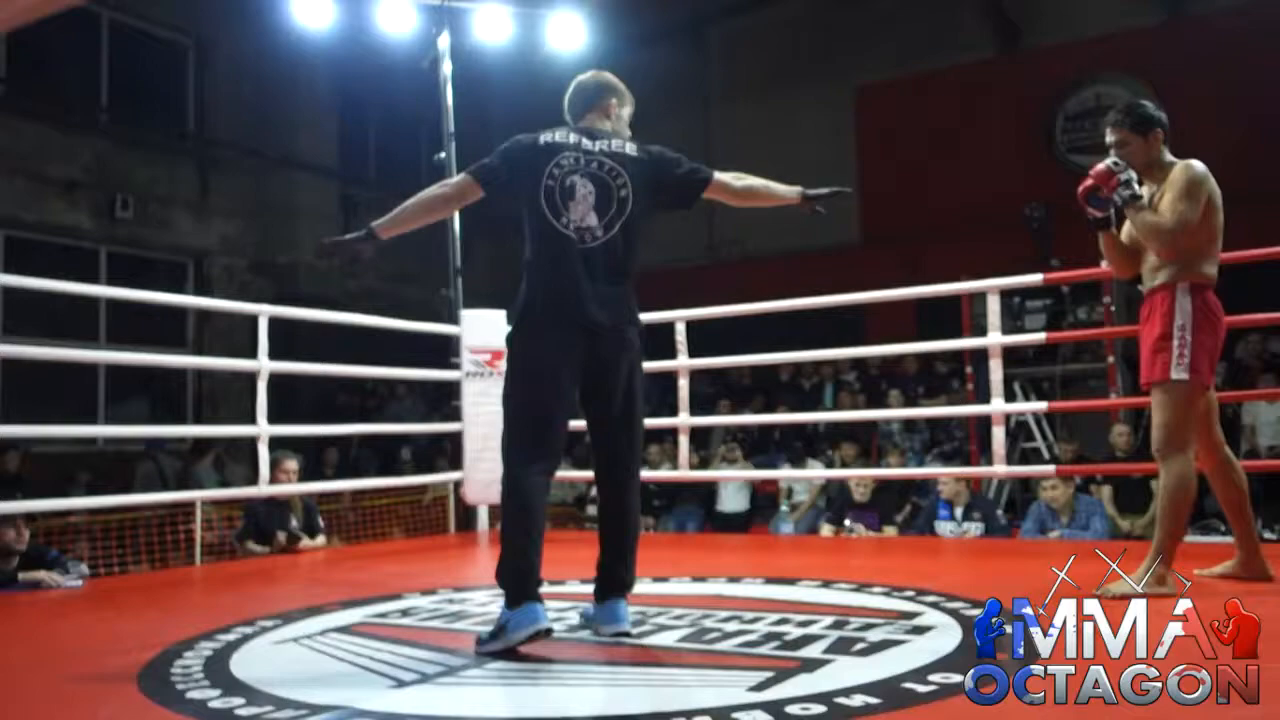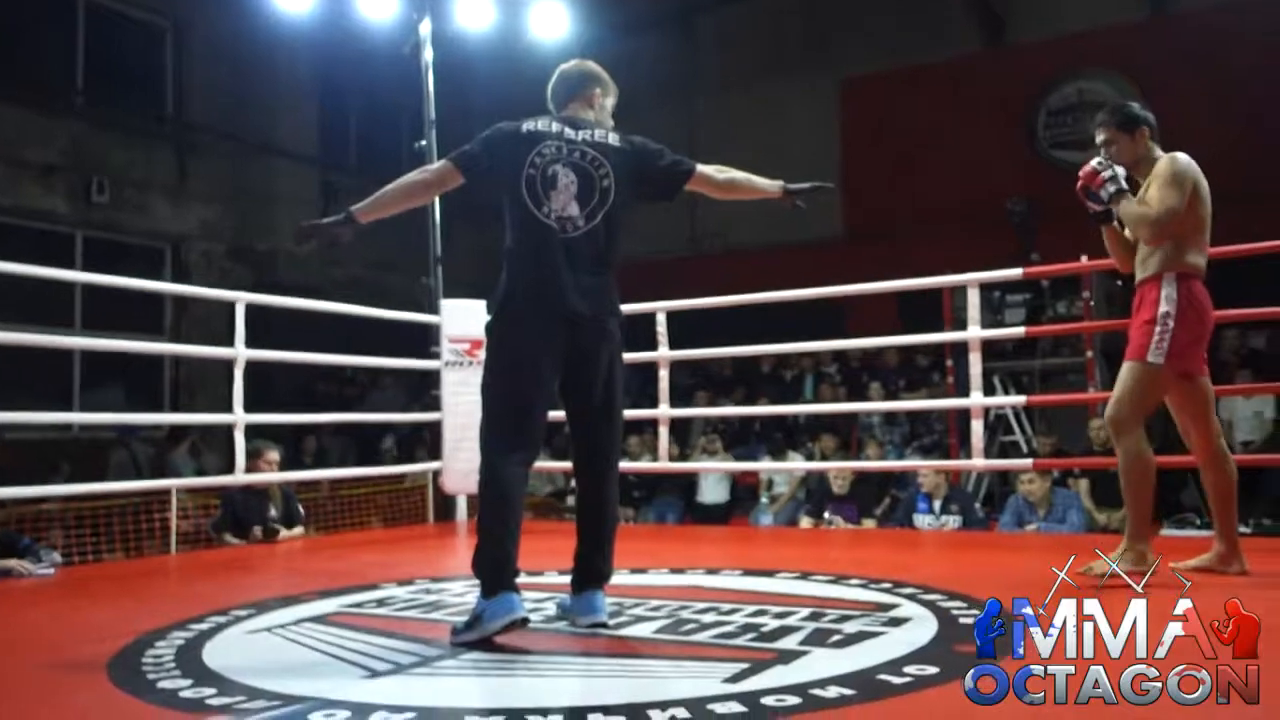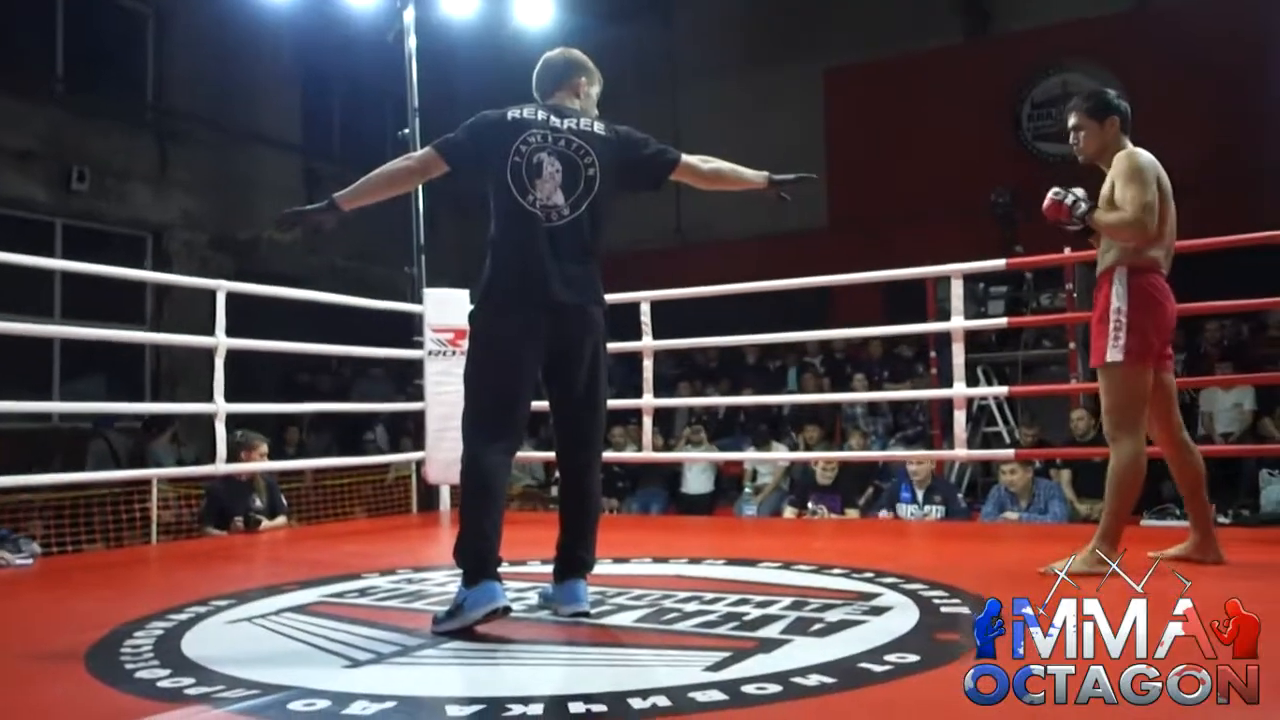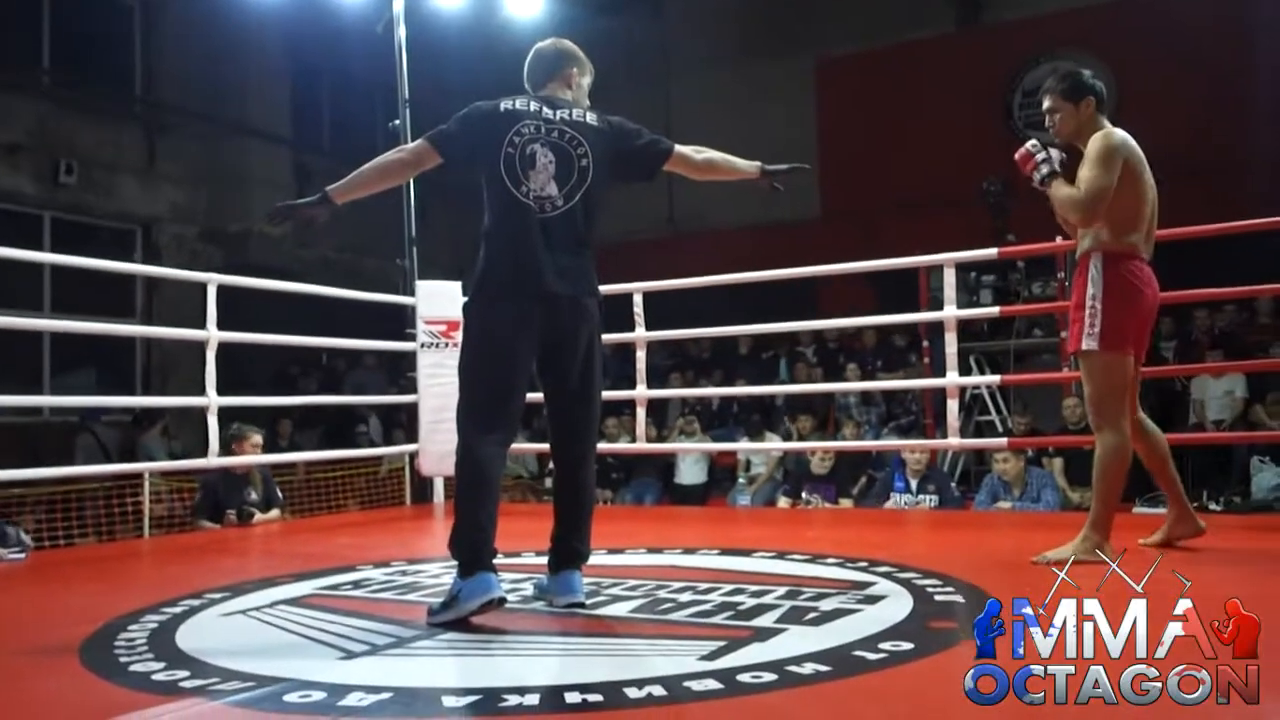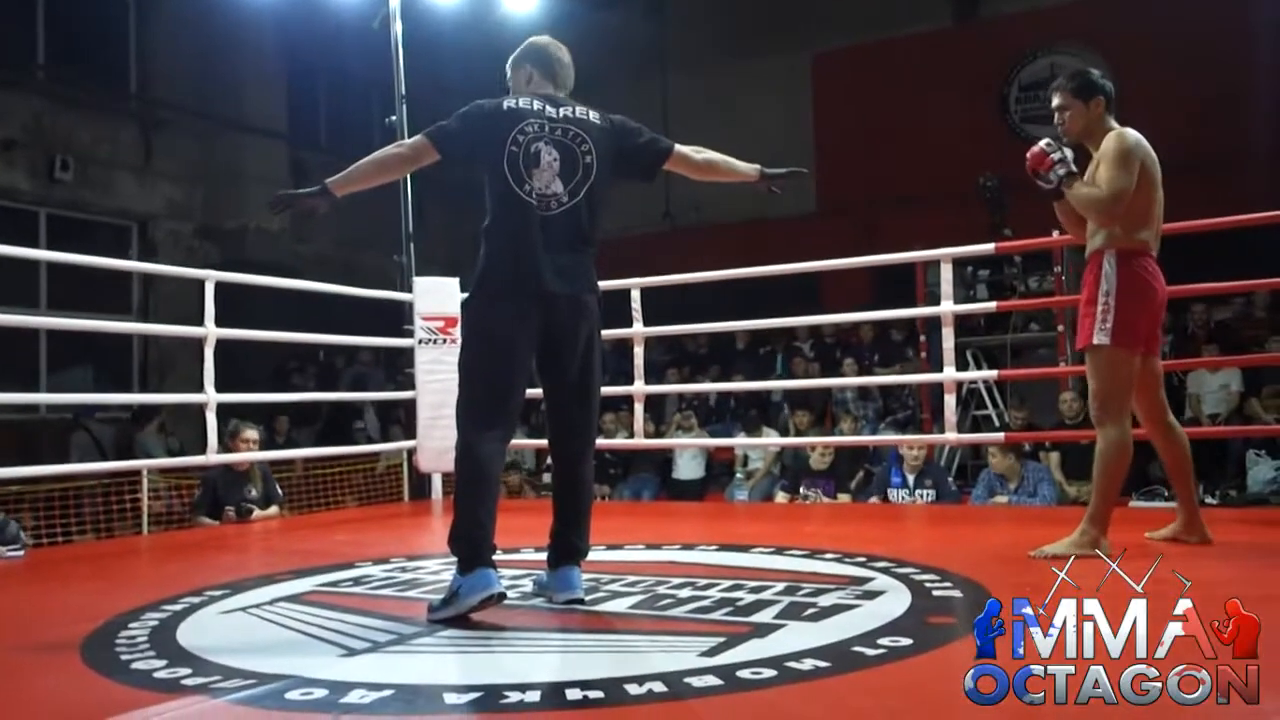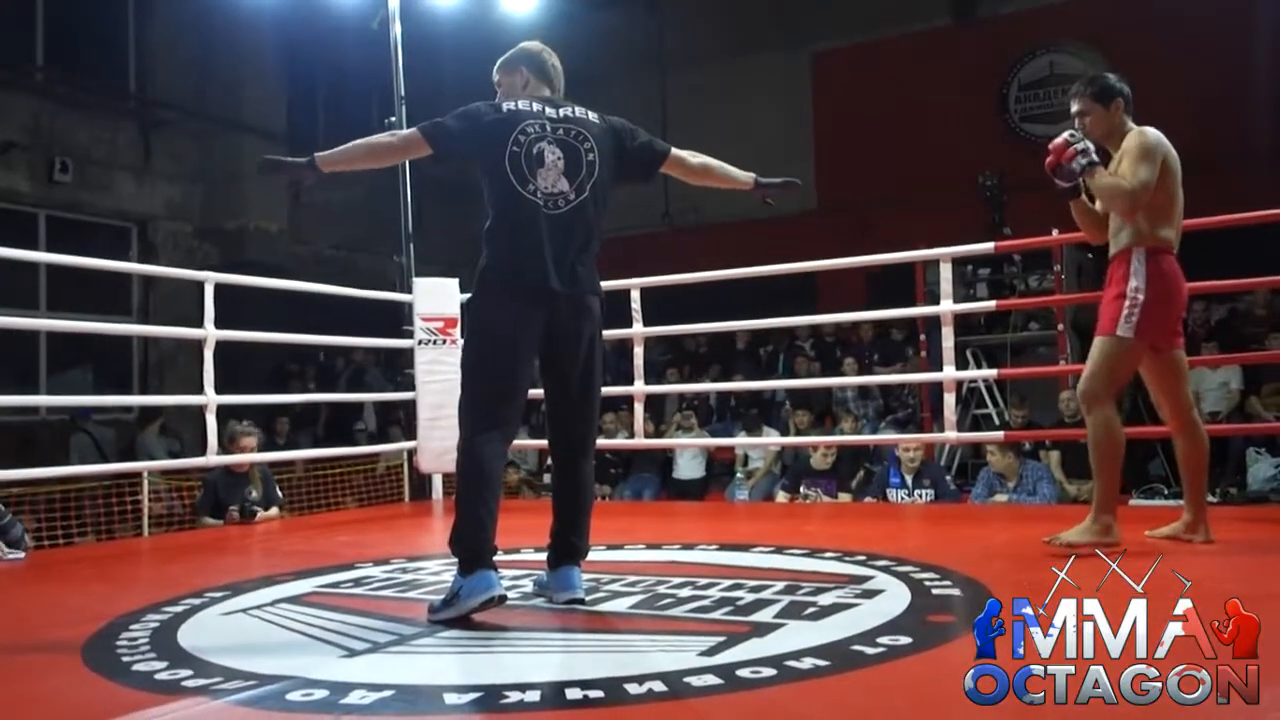
dt=0.3s
person 1, frame 1
left shoulder: (529, 150)
right shoulder: (644, 161)
left elbow: (449, 194)
right elbow: (736, 188)
left wrist: (372, 235)
right wrist: (802, 195)
left hip: (546, 327)
right hip: (613, 330)
left knee: (530, 461)
right knee: (619, 466)
left ankle: (523, 603)
right ankle: (612, 600)
person 1, frame 2
left shoulder: (511, 138)
right shoulder: (627, 151)
left elbow: (429, 180)
right elbow: (716, 180)
left wrist: (351, 219)
right wrist: (784, 189)
left hip: (525, 316)
right hip: (594, 320)
left knee: (506, 450)
right knee: (597, 457)
left ankle: (498, 593)
right ankle: (589, 591)
person 1, frame 3
left shoulder: (497, 126)
right shoulder: (613, 141)
left elbow: (413, 167)
right elbow: (701, 170)
left wrist: (334, 205)
right wrist: (768, 181)
left hip: (510, 305)
right hip: (578, 310)
left knee: (490, 439)
right knee: (580, 447)
left ankle: (481, 581)
right ankle: (572, 580)
person 1, frame 4
left shoulder: (489, 118)
right shoulder: (605, 131)
left elbow: (407, 160)
right elbow: (694, 160)
left wrist: (326, 199)
right wrist: (761, 171)
left hip: (503, 296)
right hip: (573, 300)
left knee: (484, 430)
right knee: (575, 437)
left ankle: (476, 572)
right ankle: (567, 571)
person 1, frame 5
left shoulder: (490, 116)
right shoulder: (606, 129)
left elbow: (405, 155)
right elbow: (693, 161)
left wrist: (326, 190)
right wrist: (759, 174)
left hip: (505, 294)
right hip: (573, 298)
left knee: (484, 426)
right knee: (574, 434)
left ankle: (476, 569)
right ankle: (566, 567)
person 1, frame 6
left shoulder: (489, 119)
right shoulder: (604, 130)
left elbow: (398, 145)
right elbow: (688, 164)
left wrist: (314, 164)
right wrist: (756, 183)
left hip: (508, 295)
right hip: (577, 298)
left knee: (486, 427)
right knee: (574, 435)
left ankle: (477, 570)
right ankle: (566, 567)
person 2, frame 1
left shoulder: (1189, 174)
right shoulder: (1146, 191)
left elbow: (1168, 240)
right elbow: (1124, 266)
left wrist: (1128, 198)
right wrist: (1103, 216)
left hip: (1183, 310)
right hip: (1161, 314)
left knee: (1170, 445)
right knee: (1209, 446)
left ankle: (1157, 569)
right ankle: (1249, 557)
person 2, frame 2
left shoulder: (1173, 166)
right shoulder: (1151, 183)
left elbow: (1157, 227)
right elbow: (1131, 261)
left wrist: (1114, 192)
right wrist: (1104, 212)
left hip: (1172, 302)
right hip: (1167, 305)
left knee: (1122, 418)
right knee: (1204, 438)
left ankle: (1135, 548)
right ankle: (1227, 551)
person 2, frame 3
left shoulder: (1131, 160)
right shoulder: (1127, 171)
left elbow: (1141, 228)
left wrist: (1085, 211)
right wrist: (1085, 224)
left hip: (1129, 296)
right hip: (1144, 297)
left knee: (1123, 430)
right knee: (1168, 430)
left ankle: (1104, 550)
right ankle: (1203, 539)
person 2, frame 4
left shoulder: (1107, 141)
right shoulder: (1116, 150)
left elbow: (1083, 210)
right elbow: (1085, 227)
left wrist: (1047, 175)
right wrist: (1050, 181)
left hip: (1109, 279)
right hip: (1130, 279)
left knee: (1106, 418)
right knee: (1126, 415)
left ankle: (1094, 538)
right ankle: (1181, 514)
person 2, frame 5
left shoulder: (1121, 142)
right shoulder: (1109, 154)
left elbow: (1107, 211)
right elbow: (1083, 229)
left wrist: (1066, 174)
right wrist: (1055, 185)
left hip: (1119, 277)
right hip: (1134, 278)
left knee: (1108, 412)
right knee: (1153, 411)
left ankle: (1093, 533)
right ankle: (1190, 520)
person 2, frame 6
left shoulder: (1144, 140)
right shoulder: (1126, 156)
left elbow: (1129, 200)
right elbow: (1100, 231)
left wrist: (1087, 166)
right wrist: (1072, 187)
left hip: (1143, 277)
right hip: (1148, 281)
left knee: (1094, 393)
right knee: (1178, 409)
left ankle: (1102, 519)
right ankle: (1195, 520)
